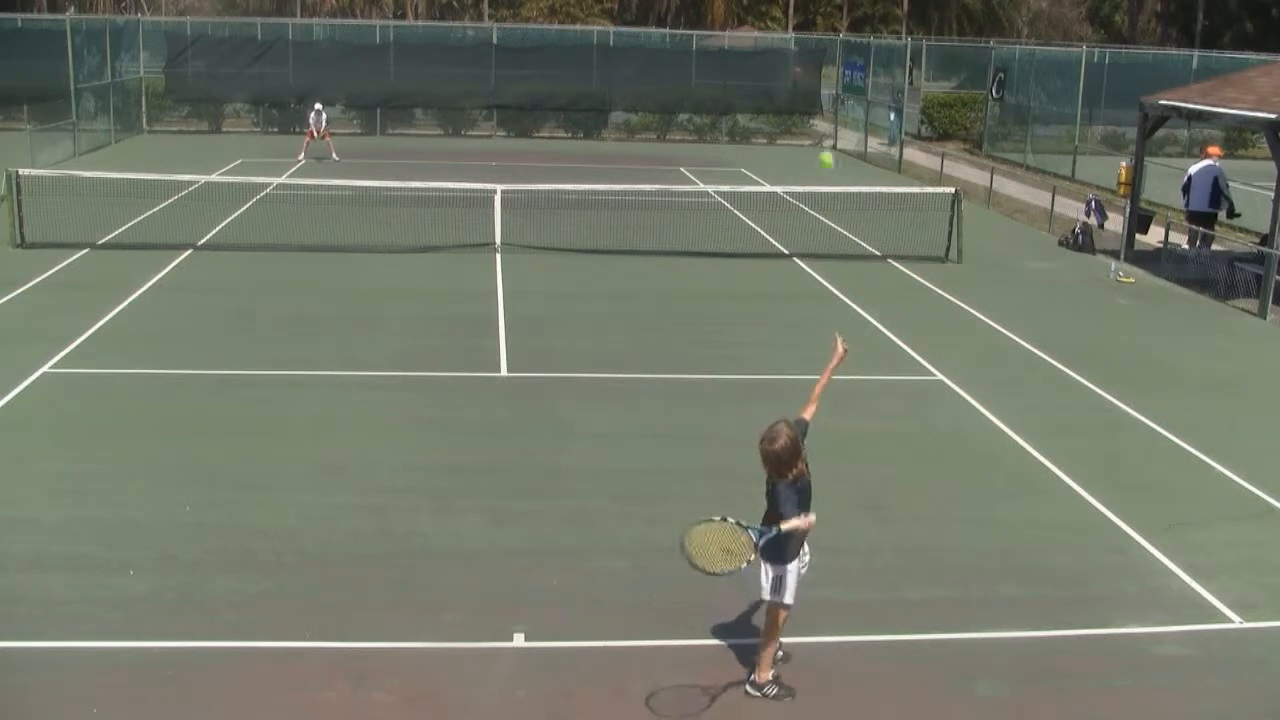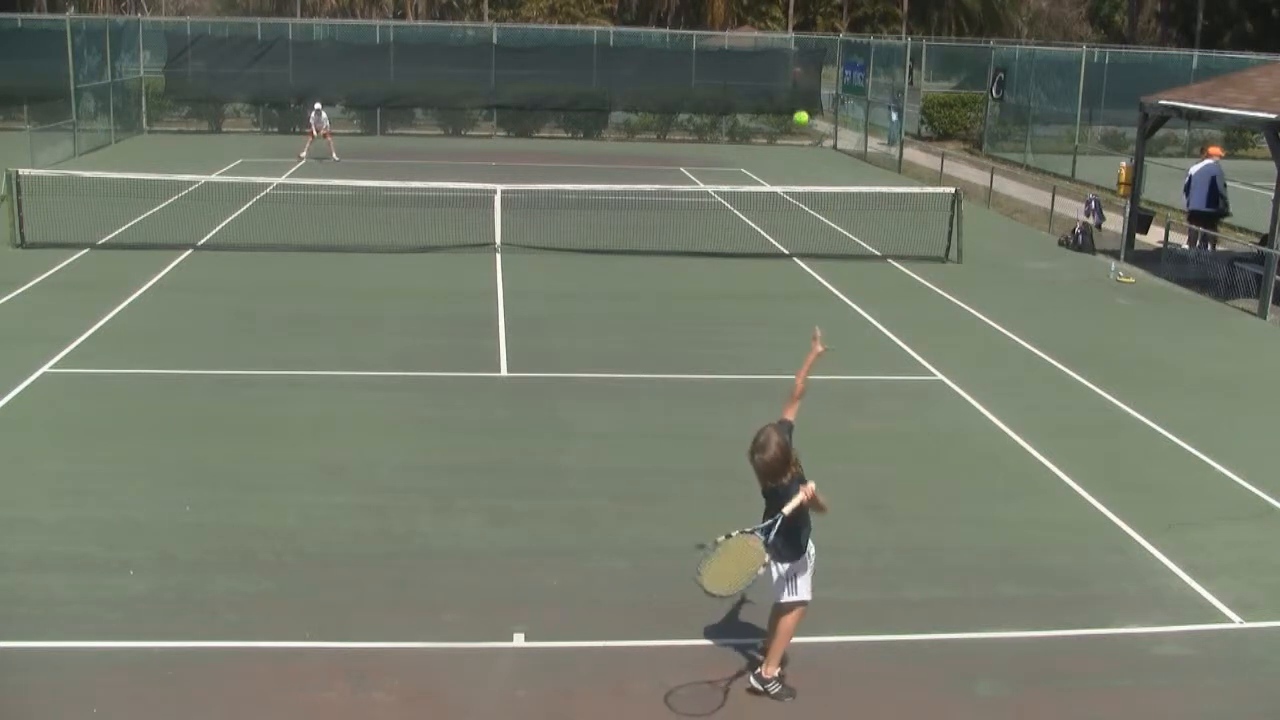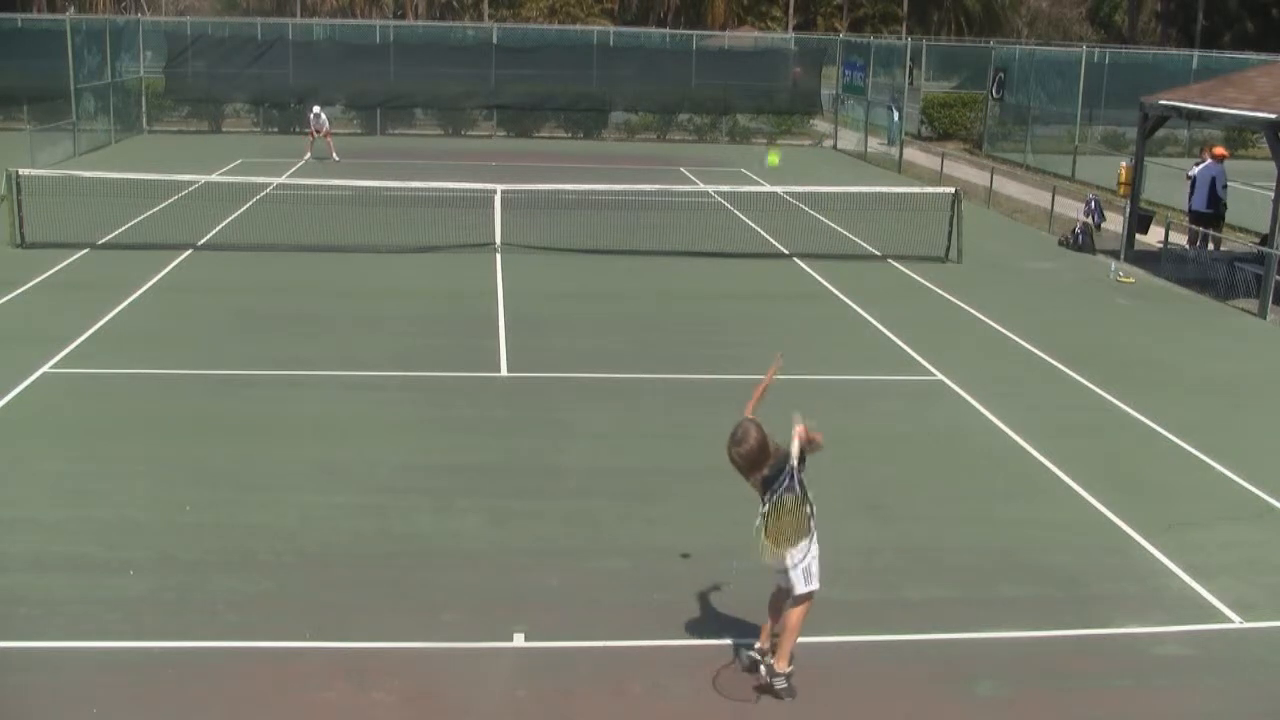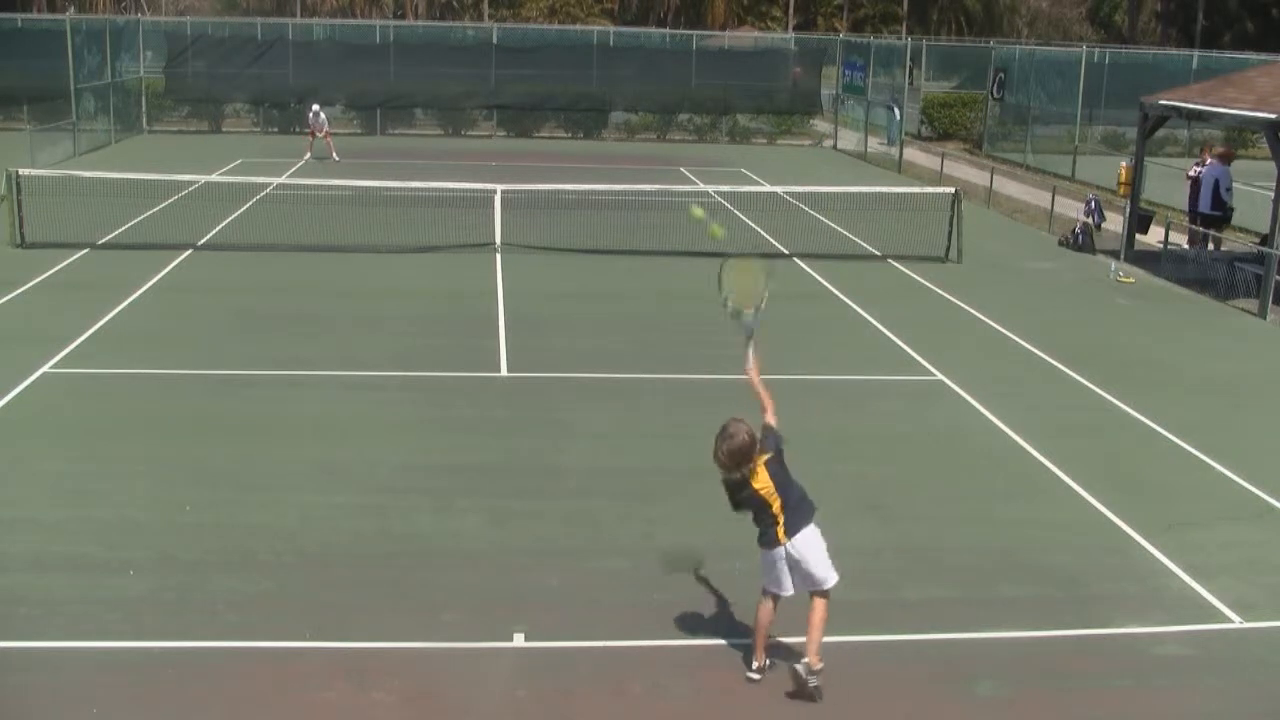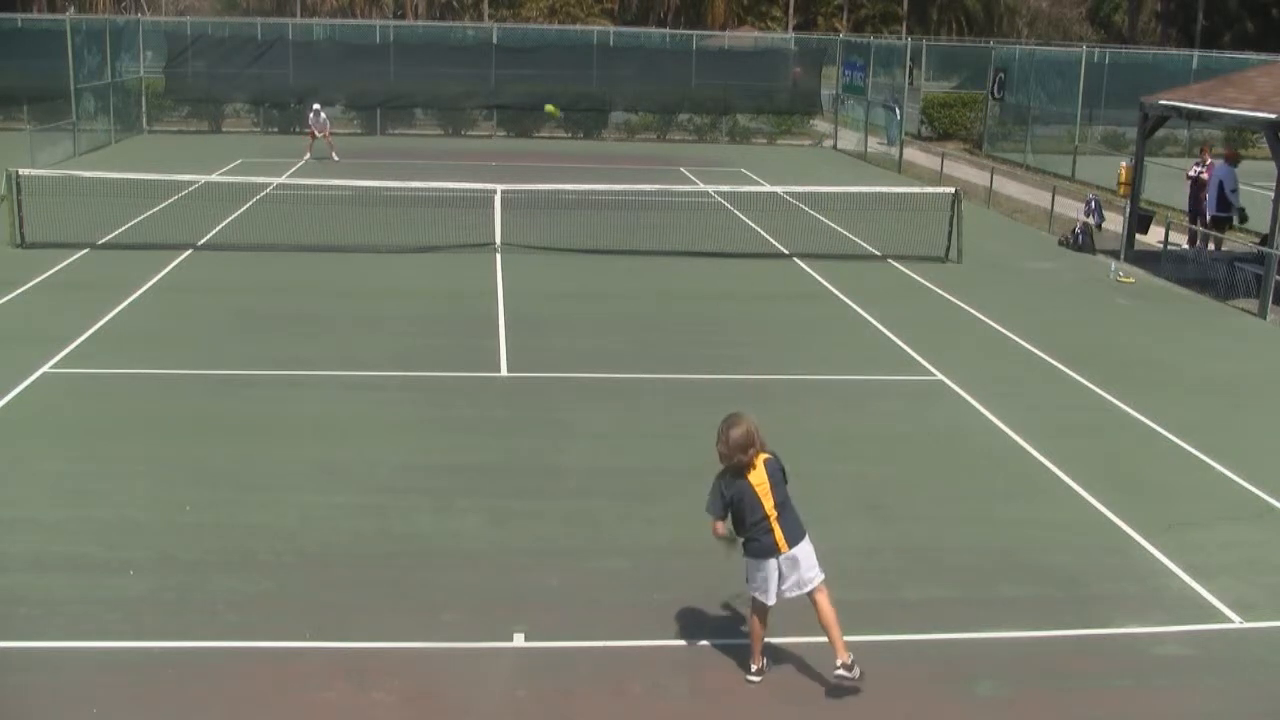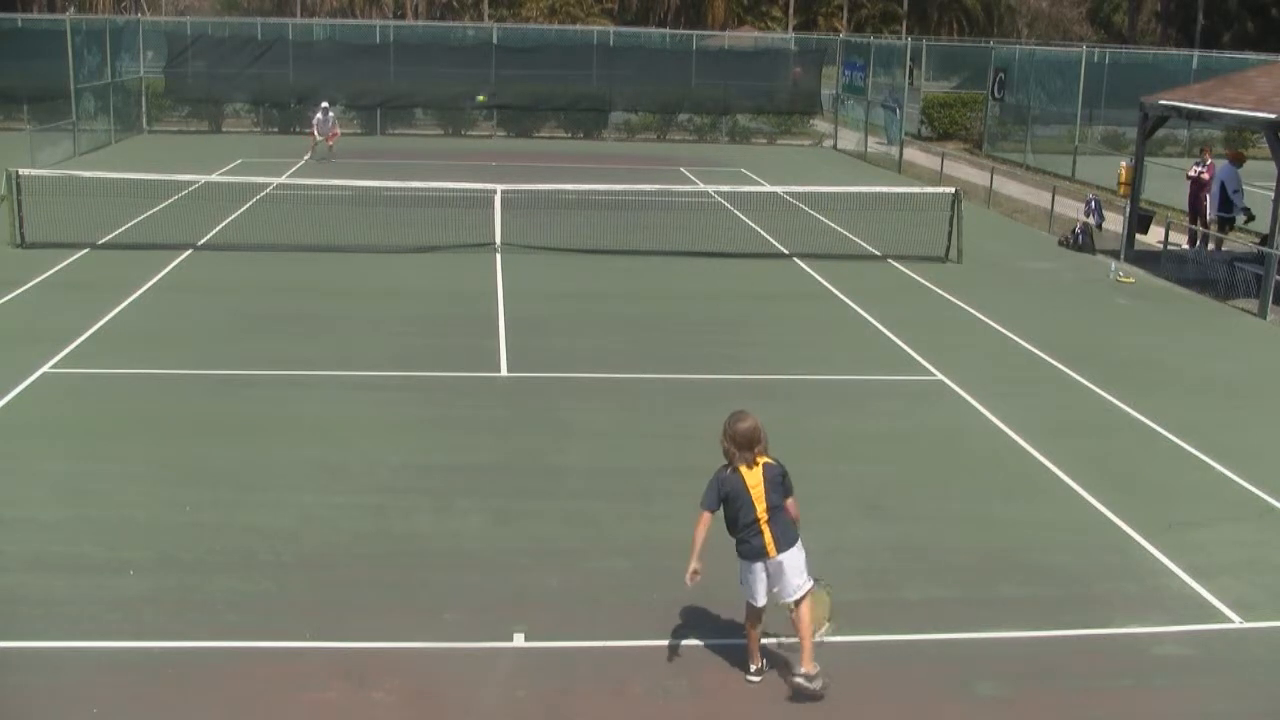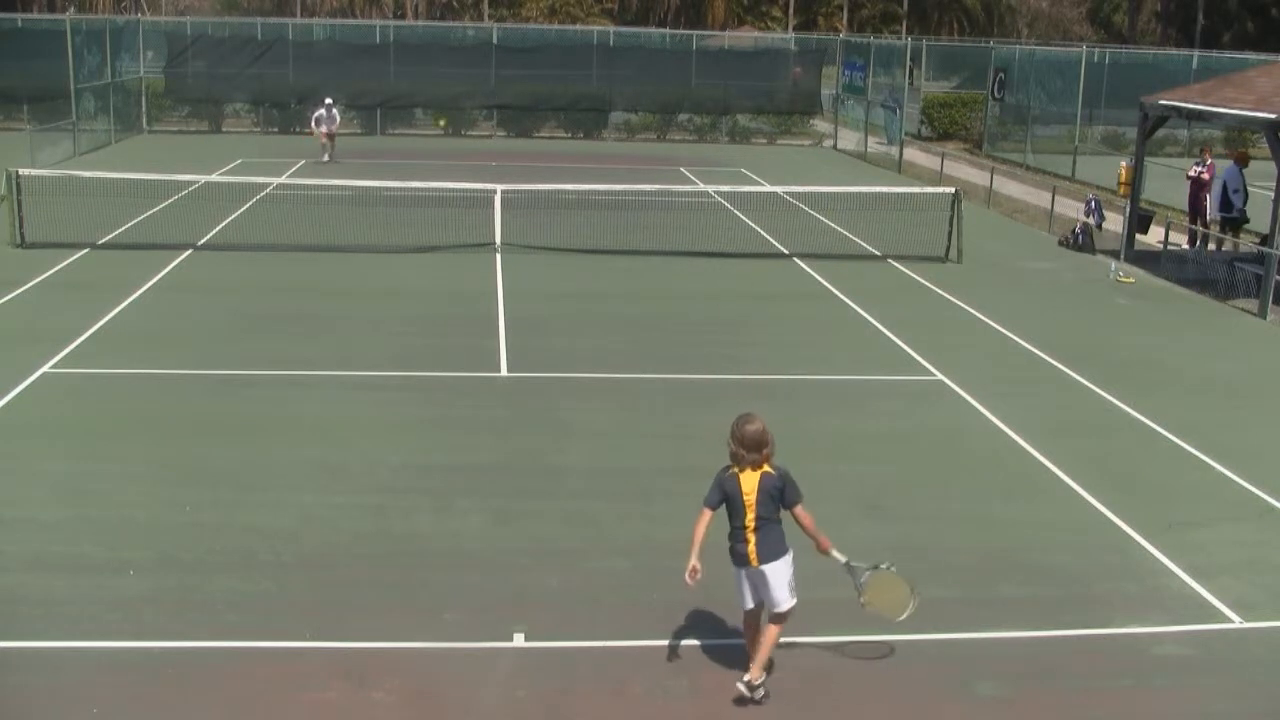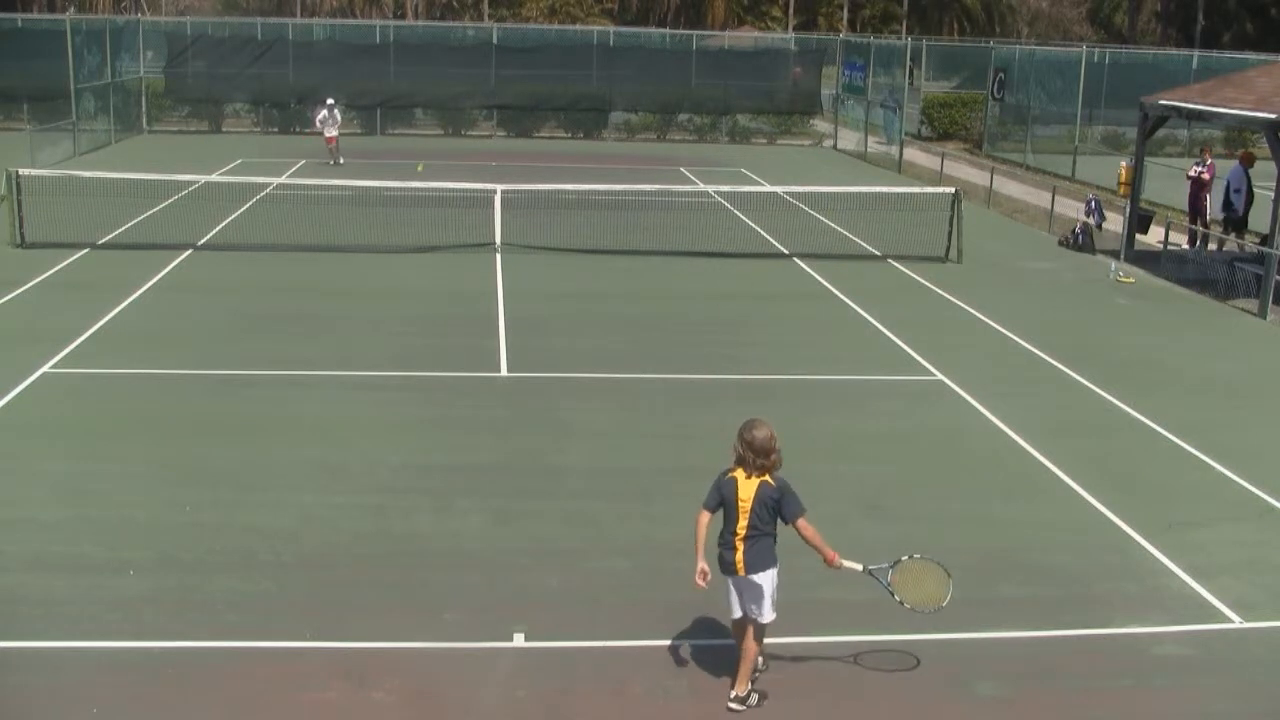
dt=0.2s
person 1, frame 1
left shoulder: (792, 440)
right shoulder: (785, 486)
left elbow: (812, 401)
right elbow: (787, 523)
left wrist: (835, 362)
right wrist: (801, 523)
left hip: (791, 546)
right hip: (780, 550)
left knee: (779, 605)
right knee: (779, 609)
left ankle: (769, 649)
right ankle: (760, 677)
person 1, frame 2
left shoulder: (779, 442)
right shoulder: (784, 487)
left elbow: (795, 397)
right elbow: (821, 508)
left wrist: (813, 356)
right wrist: (810, 495)
left hip: (789, 541)
right hip: (788, 549)
left knee: (785, 602)
right knee: (795, 606)
left ankle: (769, 649)
right ankle: (766, 673)
person 1, frame 3
left shoulder: (748, 458)
right shoulder: (781, 463)
left elbow: (748, 414)
right elbow: (816, 443)
left wrist: (766, 379)
right wrist: (803, 435)
left knee: (783, 591)
right knee: (801, 599)
left ankle: (763, 648)
right ankle: (779, 668)
person 1, frame 4
left shoulder: (733, 482)
right shoulder: (769, 456)
right elbow: (770, 412)
right wrist: (755, 379)
left hip: (771, 541)
right hip: (801, 533)
left knee: (770, 595)
right knee: (820, 593)
left ankle: (757, 661)
right ankle: (811, 662)
person 1, frame 5
left shoulder: (724, 481)
right shoulder: (772, 462)
left elbow: (718, 529)
left wrist: (735, 535)
left hip: (759, 552)
right hip: (794, 542)
left knee: (759, 605)
right knee: (818, 593)
left ankle: (756, 664)
right ankle: (843, 659)
person 1, frame 6
left shoulder: (722, 478)
right shoulder: (775, 468)
left elbow: (704, 520)
right elbow: (791, 508)
left wrist: (695, 559)
right wrist: (794, 533)
left hip: (749, 552)
right hip: (785, 546)
left knee: (755, 607)
right knee: (802, 599)
left ankle: (755, 664)
right ankle: (807, 668)
person 1, frame 7
left shoulder: (725, 477)
right shoulder: (778, 476)
left elbow: (704, 516)
right elbow: (800, 515)
left wrist: (694, 557)
right wrist: (821, 540)
left hip: (741, 556)
right hip: (774, 555)
left knee: (751, 611)
right knee: (779, 614)
left ankle: (755, 665)
right ankle: (753, 676)
person 1, frame 8
left shoulder: (725, 480)
right shoulder: (777, 487)
left elbow: (703, 519)
right elbow: (801, 526)
left wrist: (700, 560)
right wrist: (827, 553)
left hip: (729, 562)
right hip: (761, 565)
left knee: (740, 618)
right knee: (756, 625)
left ankle: (750, 663)
right ankle: (740, 690)
